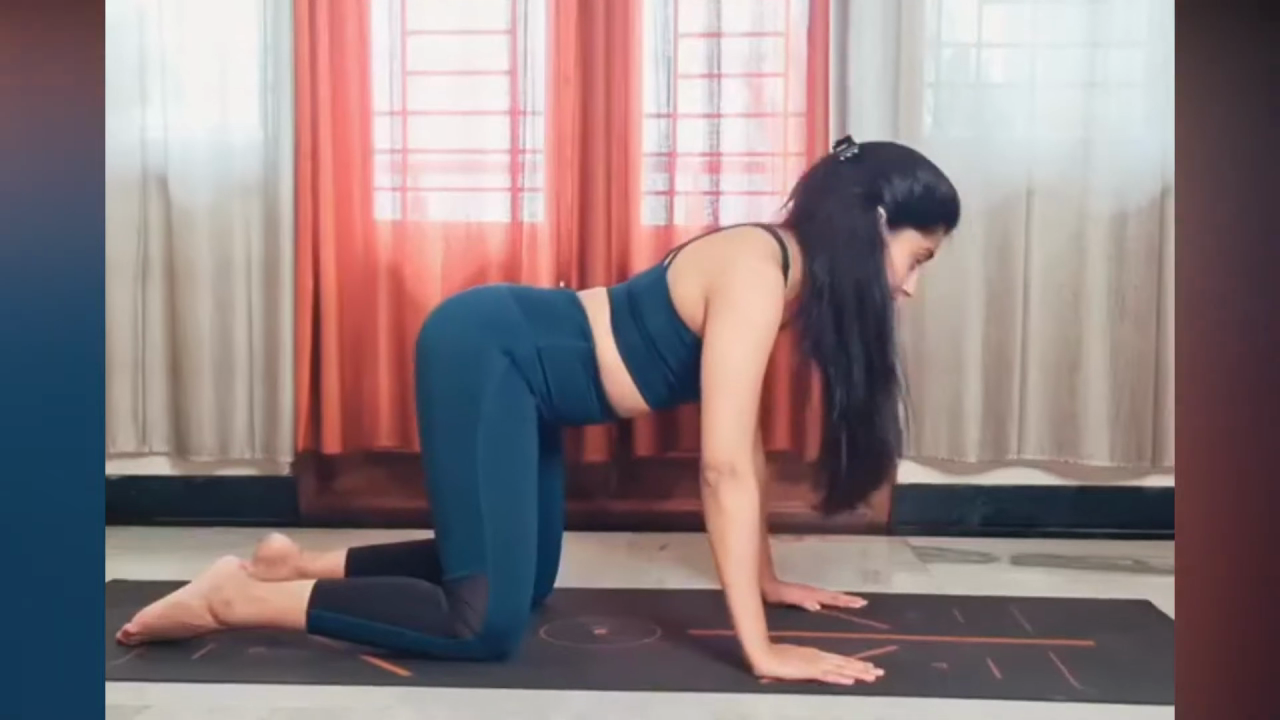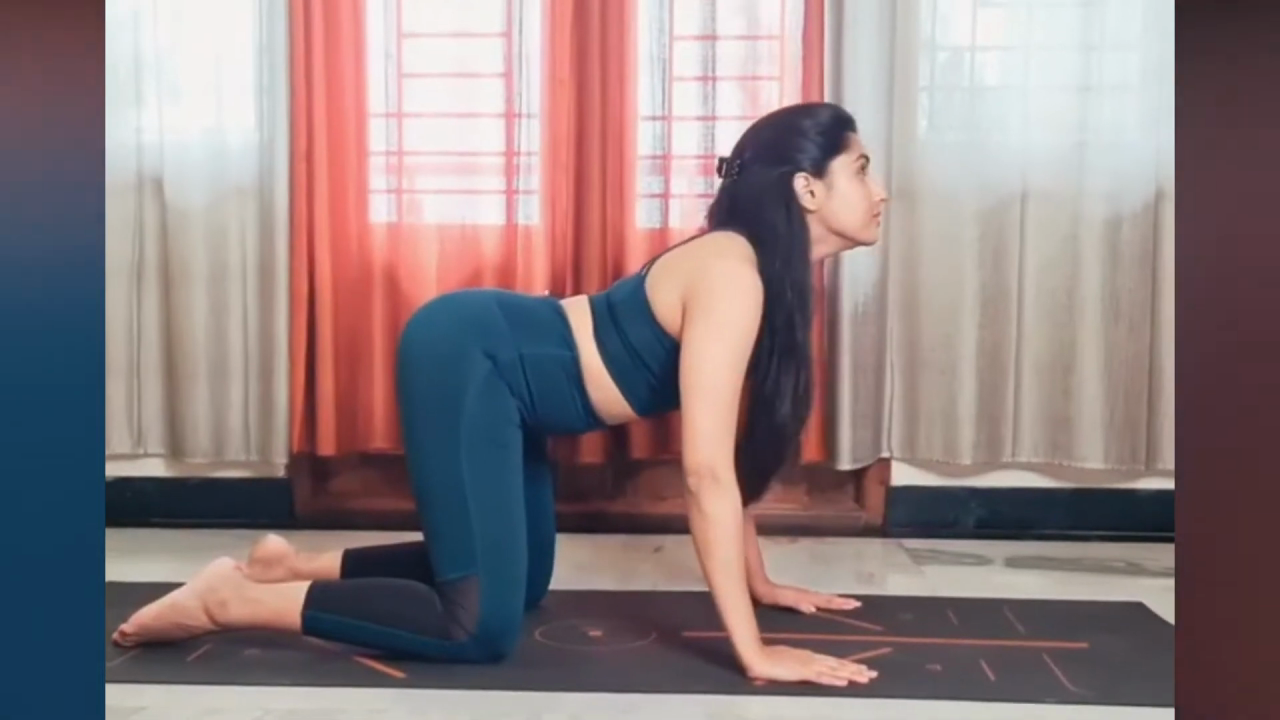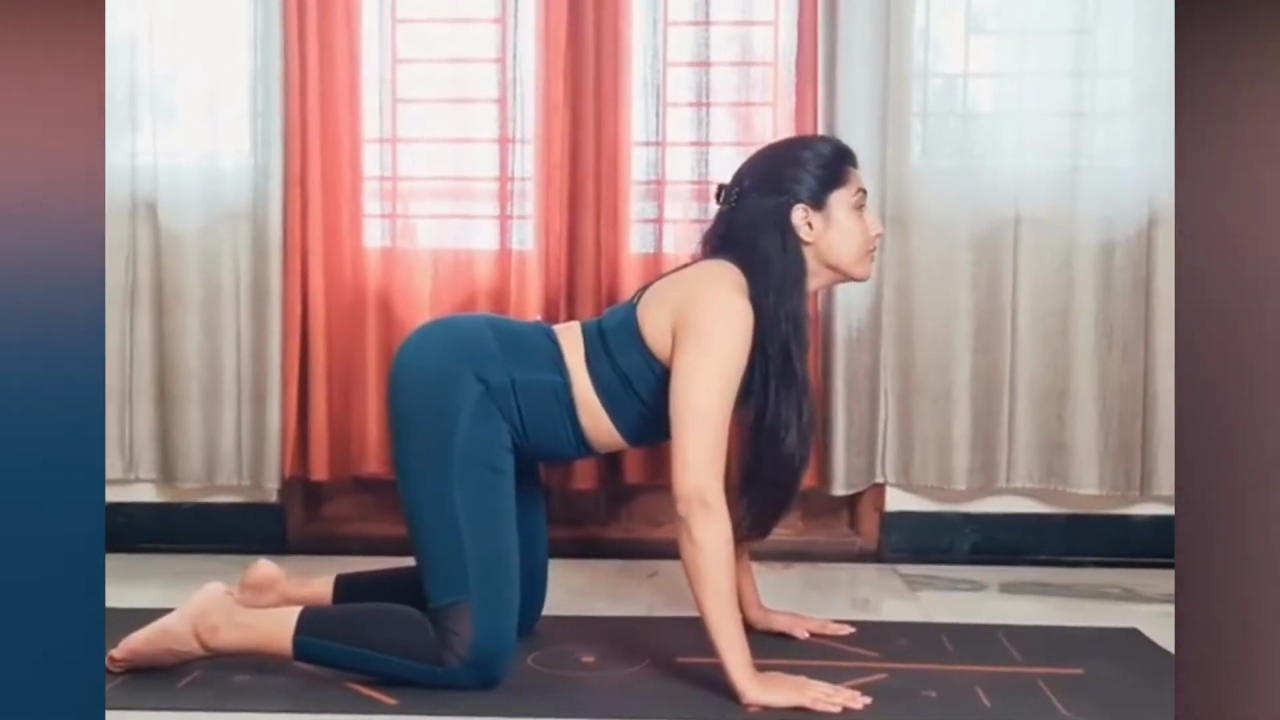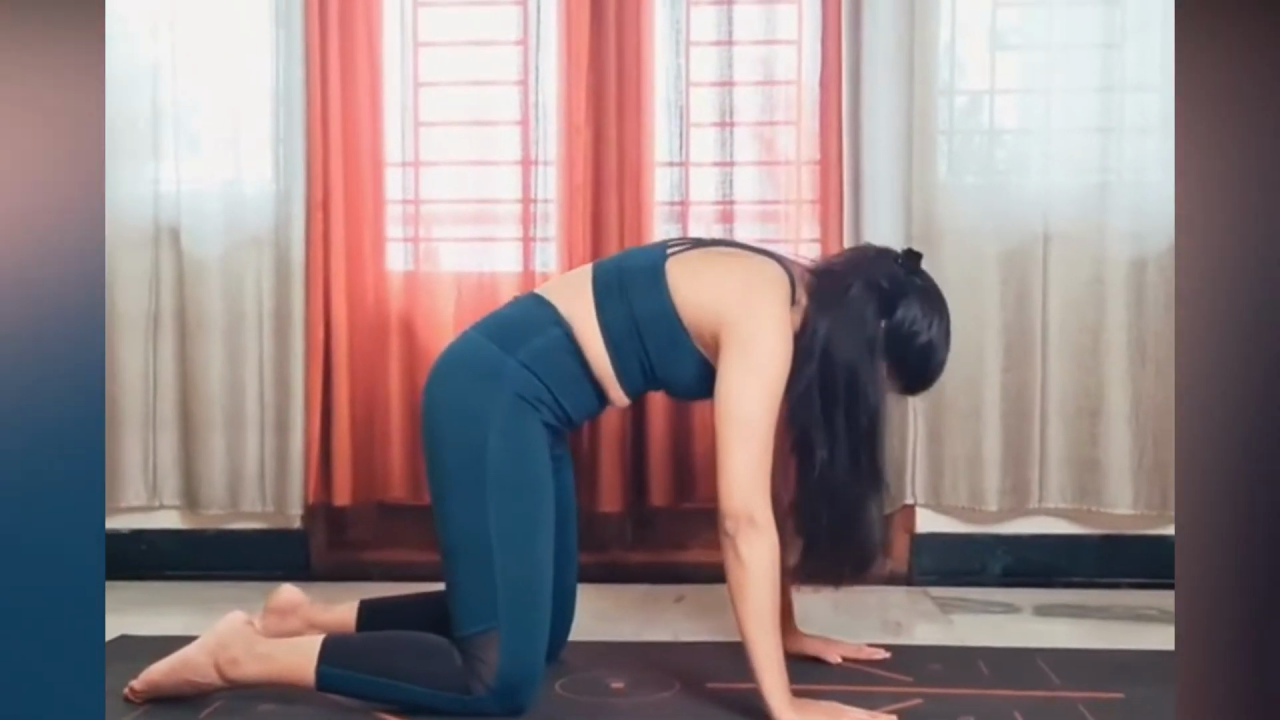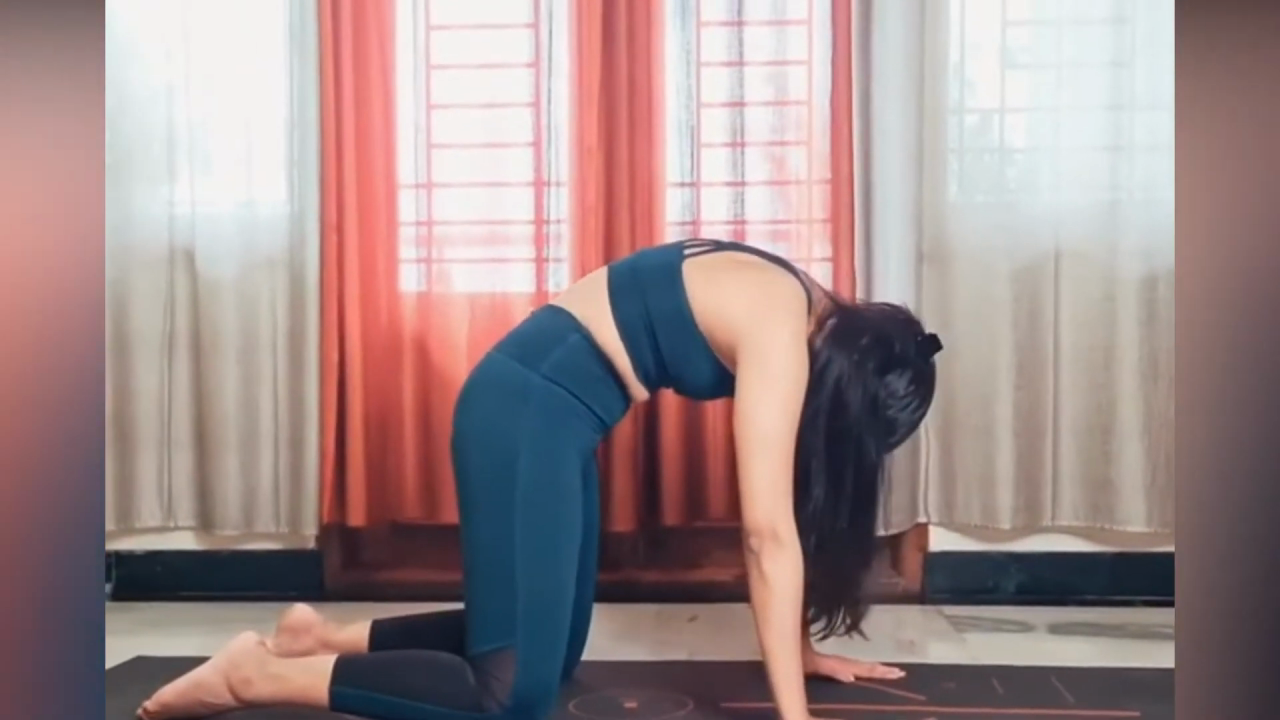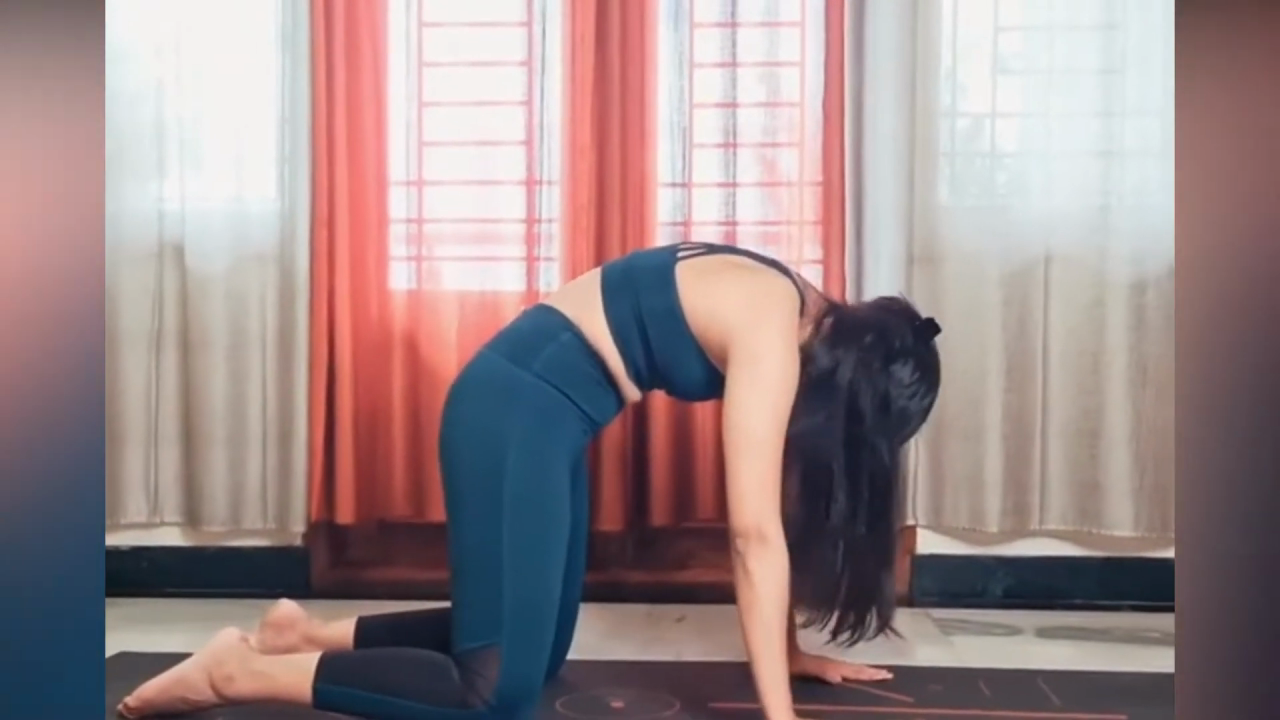
dt=0.7s
person 1, frame 1
left shoulder: (780, 270)
right shoulder: (758, 274)
left elbow: (743, 441)
right elbow: (723, 469)
left wrist: (762, 577)
right wrist: (758, 648)
left hip: (512, 364)
right hip: (482, 353)
left knee: (527, 576)
right knee: (488, 622)
left ankle: (300, 562)
right ankle: (239, 597)
person 1, frame 2
left shoulder: (770, 274)
right shoulder: (733, 277)
left elbow: (728, 448)
right elbow: (707, 472)
left wrist: (758, 580)
right wrist: (753, 651)
left hip: (495, 366)
right hip: (464, 359)
left knee: (522, 580)
right knee: (481, 627)
left ankle: (294, 564)
right ankle: (232, 600)
person 1, frame 3
left shoulder: (761, 306)
right shoulder: (725, 305)
left elbow: (722, 480)
right elbow: (697, 501)
left wrist: (750, 605)
left hip: (480, 393)
right hip: (452, 384)
left knee: (514, 606)
right knee: (473, 652)
left ankle: (284, 588)
right ankle: (222, 623)
person 1, frame 4
left shoulder: (785, 300)
right shoulder: (766, 314)
left elbow: (763, 488)
right elbow: (744, 516)
left wrist: (788, 631)
left hip: (521, 402)
right hip: (490, 398)
left knee: (540, 631)
left ankle: (312, 615)
right ankle: (249, 652)
person 1, frame 5
left shoulder: (814, 318)
right shoulder: (781, 334)
left elbow: (785, 511)
right elbow: (769, 532)
left wrist: (798, 648)
left hip: (549, 411)
right hip: (524, 413)
left knee: (550, 646)
left ankle: (325, 638)
person 1, frame 6
left shoulder: (806, 319)
right shoulder: (772, 337)
left elbow: (773, 504)
right elbow: (756, 534)
left wrist: (788, 650)
left hip: (541, 411)
right hip: (515, 411)
left knee: (538, 649)
left ankle: (308, 632)
